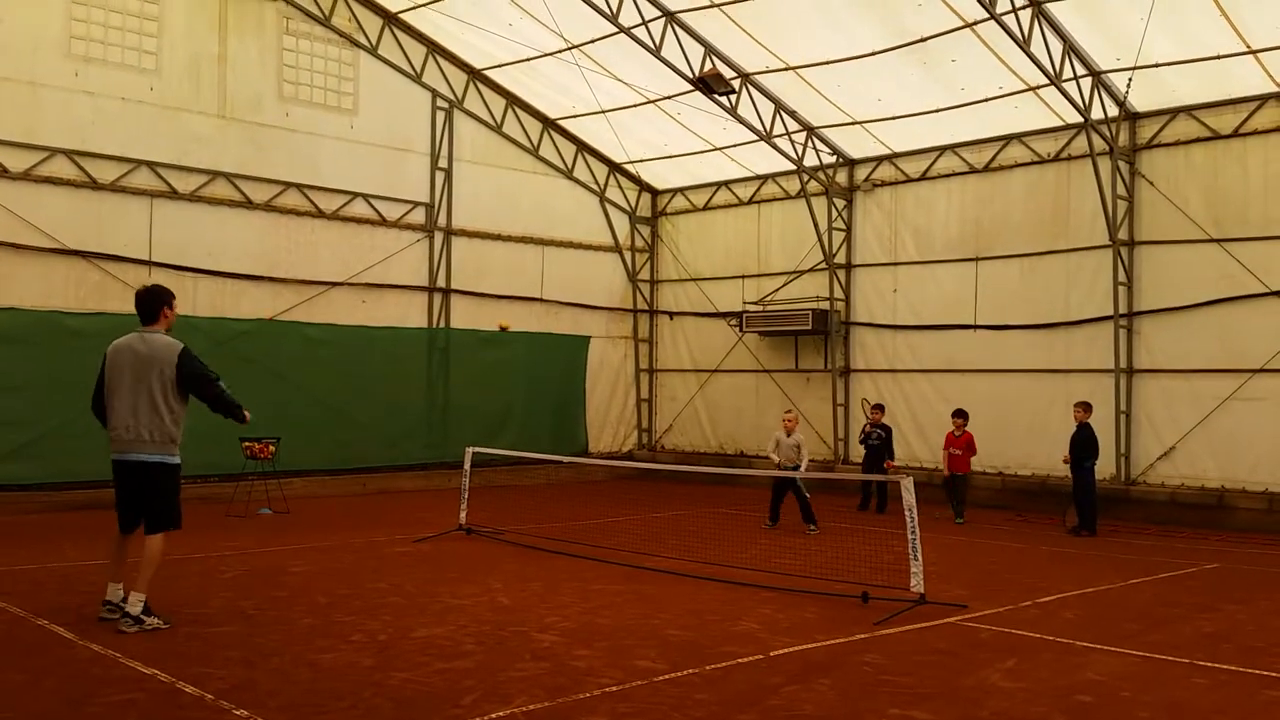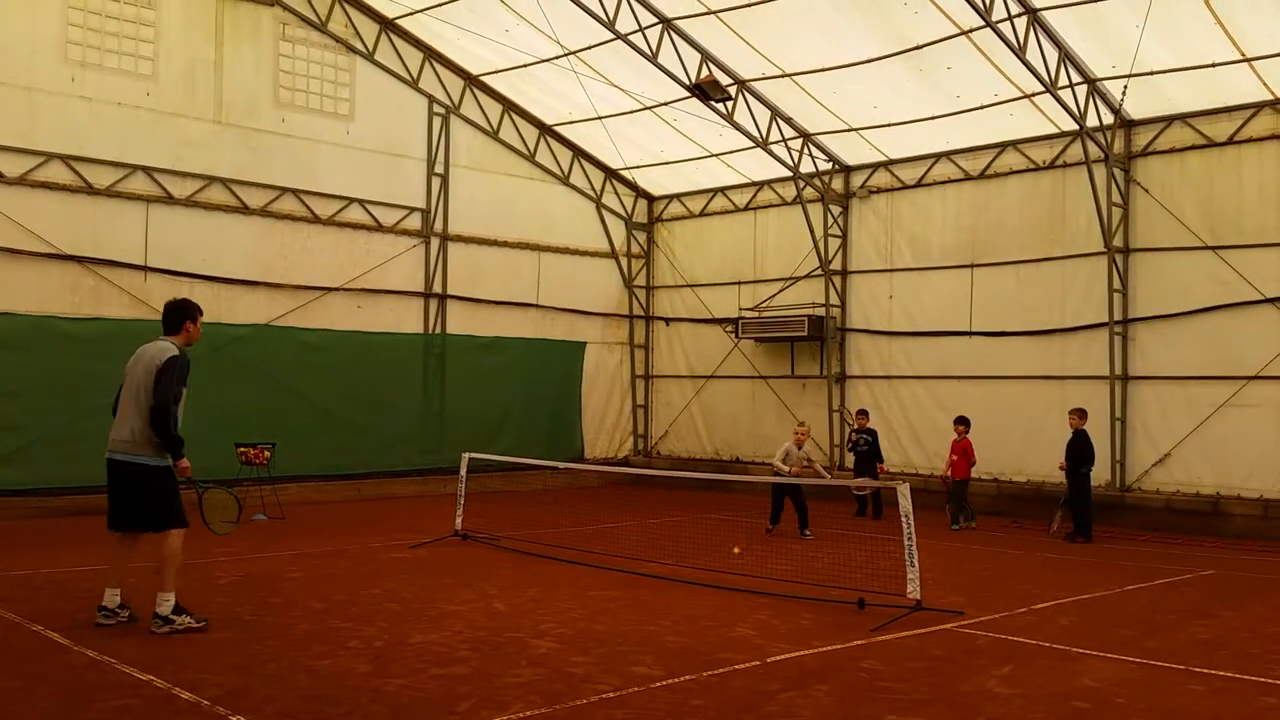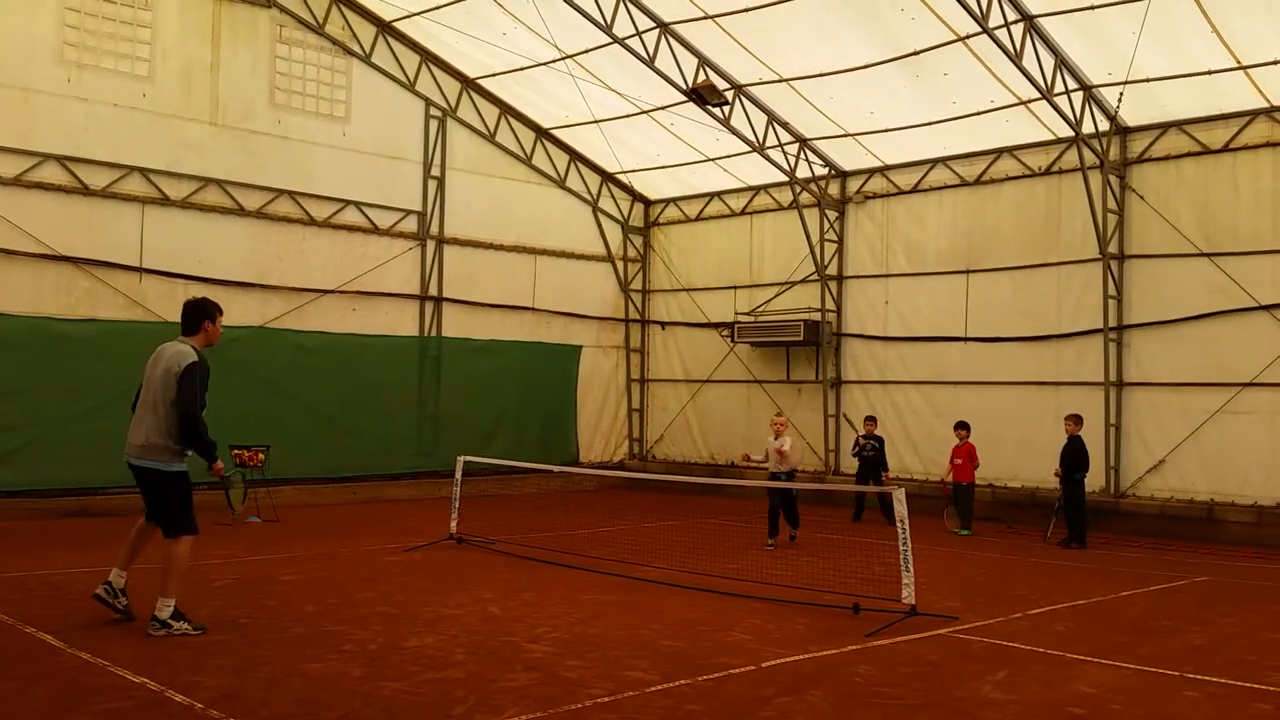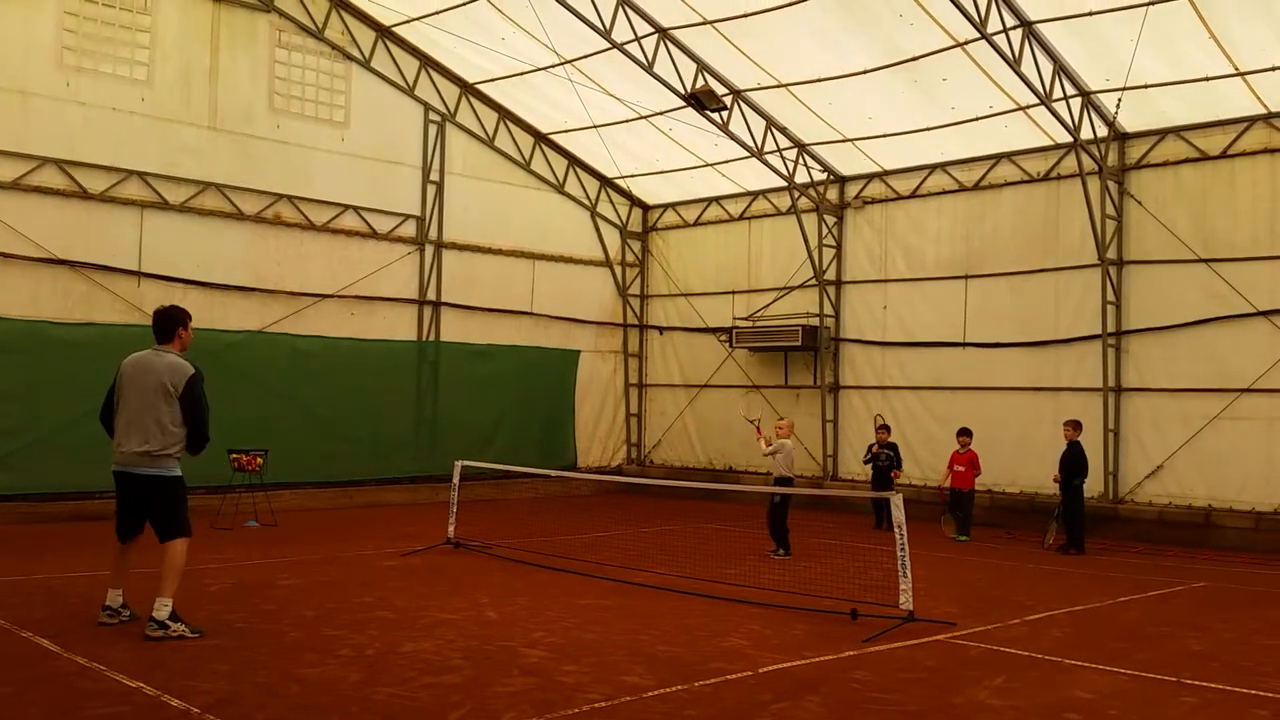
dt=0.5s
person 1, frame 1
left shoulder: (114, 349)
right shoulder: (175, 351)
left elbow: (98, 404)
right elbow: (210, 390)
right wrist: (239, 412)
left hip: (122, 454)
right hip: (159, 455)
left knee: (127, 527)
right knee: (157, 531)
left ankle: (113, 599)
right ankle: (135, 609)
person 1, frame 2
left shoulder: (141, 353)
right shoulder: (174, 358)
left elbow: (120, 406)
right elbow: (162, 411)
right wrist: (178, 453)
left hip: (119, 454)
right hip: (148, 458)
left knee: (127, 530)
right knee: (174, 529)
left ankle: (110, 604)
right ankle: (166, 610)
person 1, frame 3
left shoulder: (162, 352)
right shoulder: (194, 364)
right elbow: (191, 419)
right wrist: (211, 456)
left hip: (138, 452)
right hip: (165, 459)
left knee: (153, 519)
right knee: (181, 534)
left ankle: (114, 585)
right ankle: (164, 616)
person 1, frame 4
left shoulder: (128, 364)
right shoulder: (186, 373)
left elbow: (106, 415)
right elbow: (199, 427)
right wrist: (191, 446)
left hip: (123, 465)
right hip: (161, 468)
left knee: (128, 536)
right knee: (177, 539)
left ankle: (112, 605)
right ankle: (162, 616)
